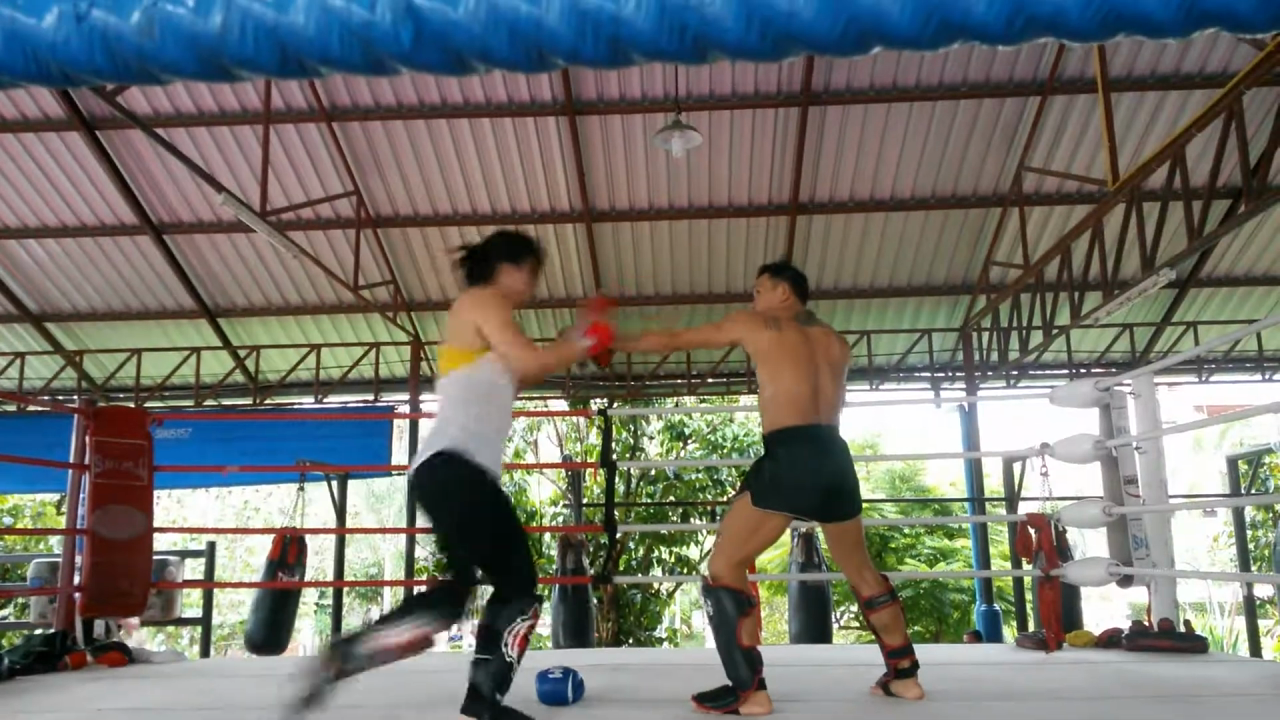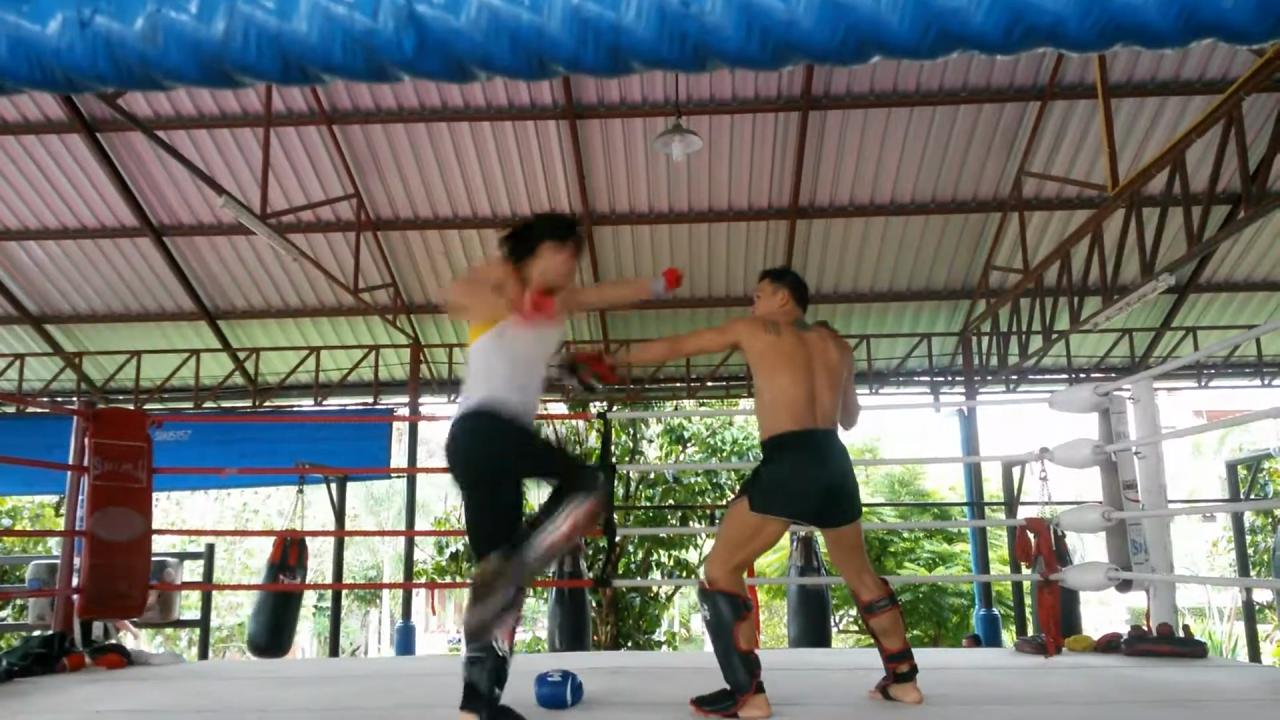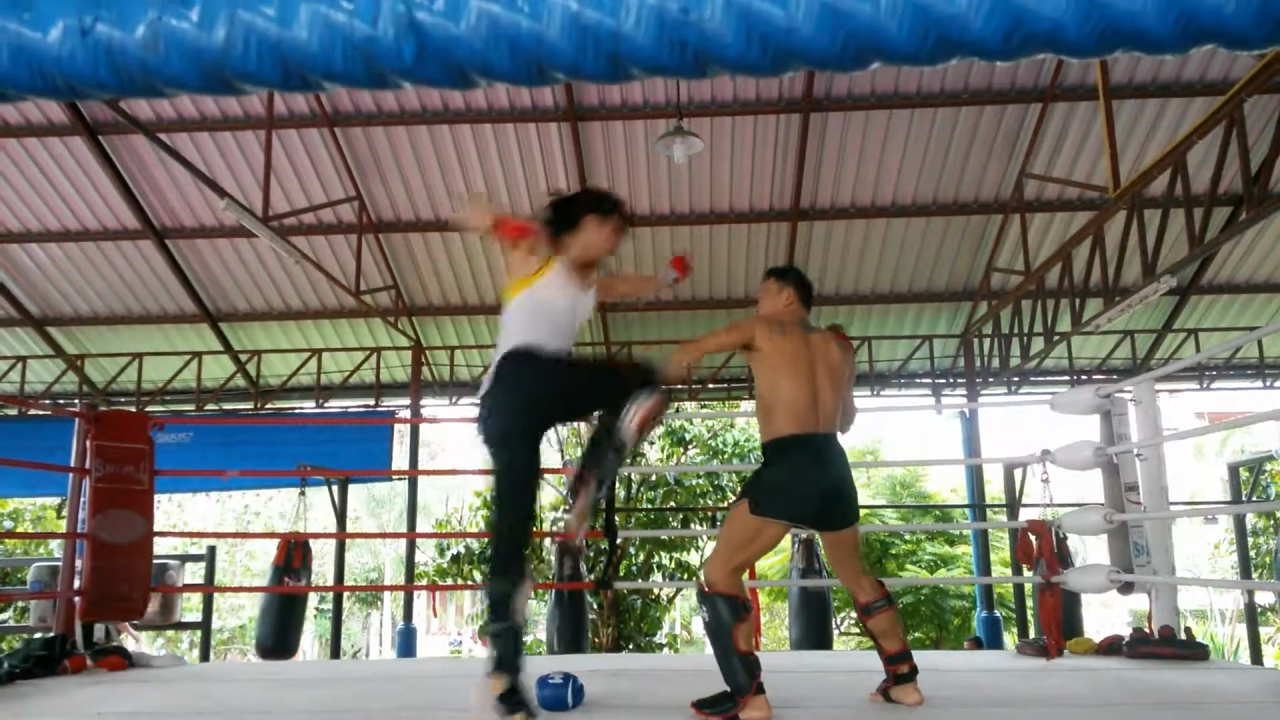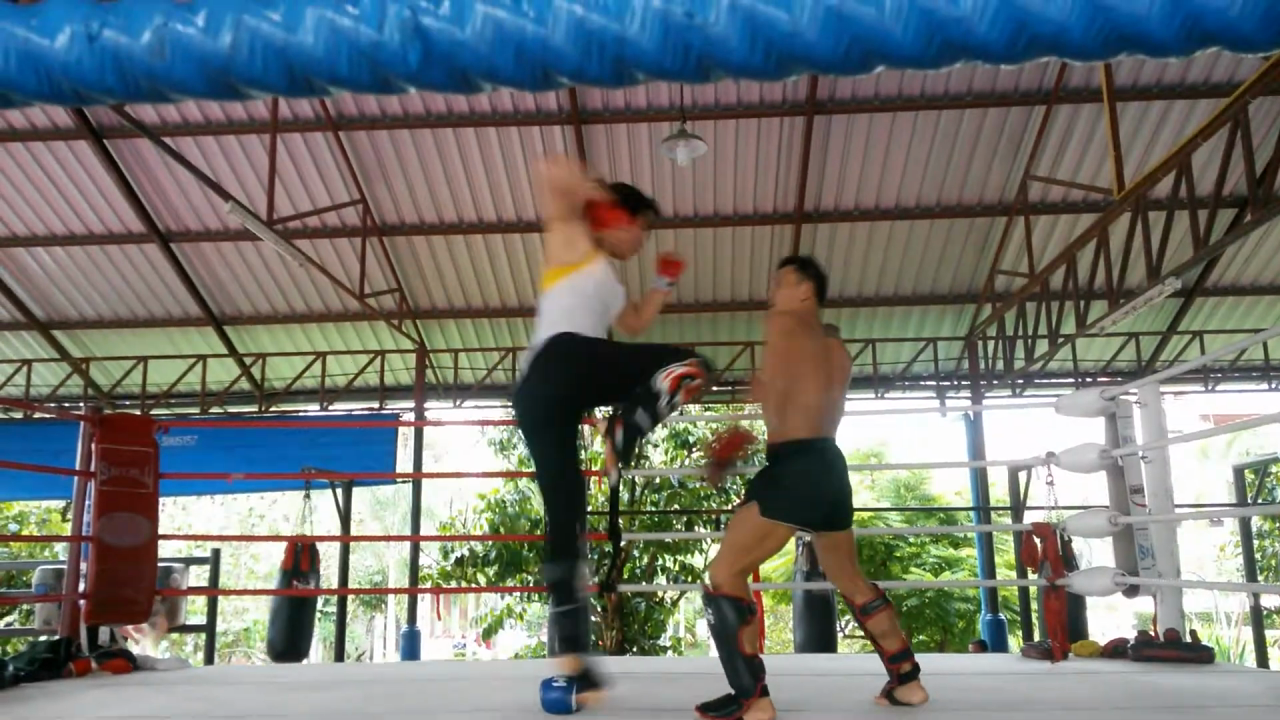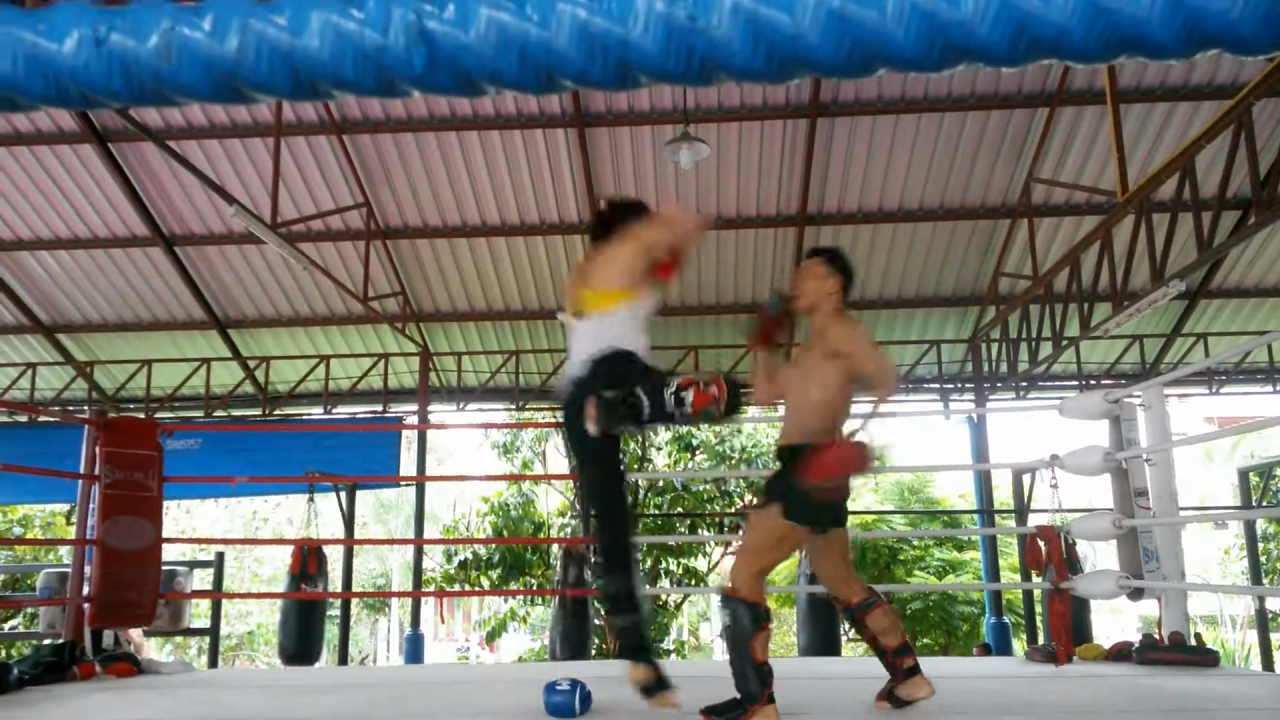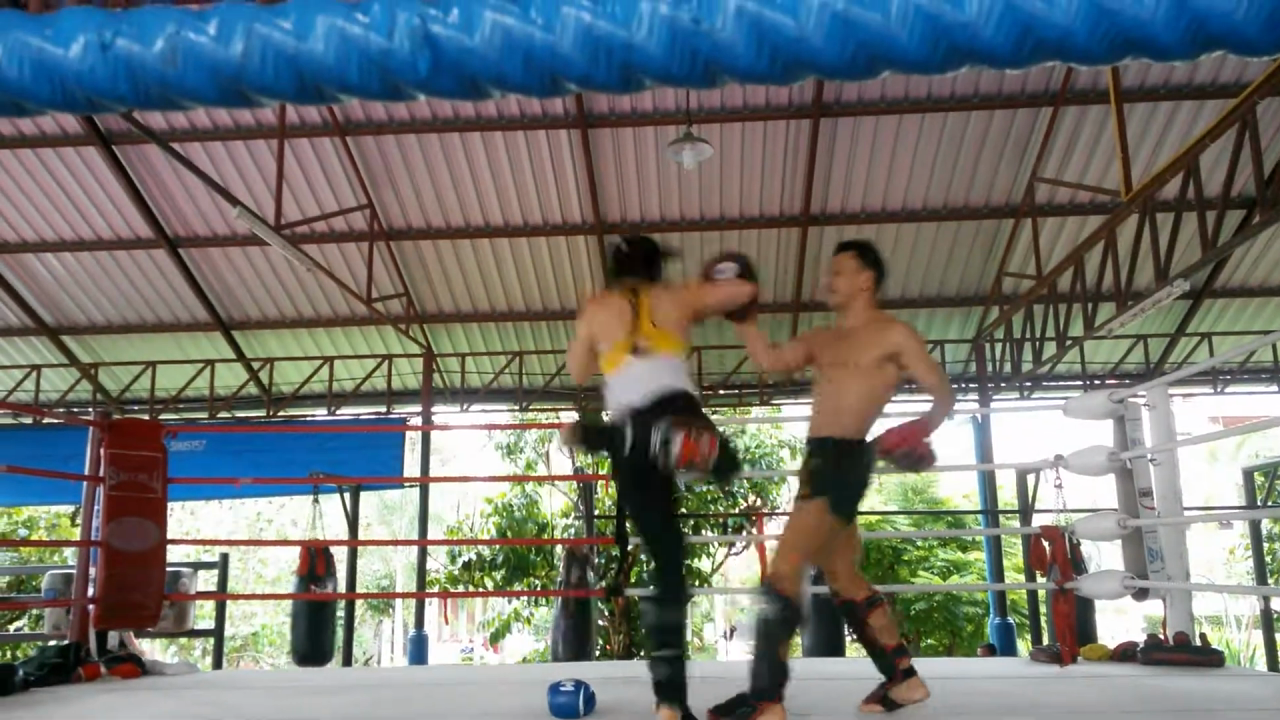
dt=0.1s
person 1, frame 1
left shoulder: (482, 312)
right shoulder: (482, 304)
left elbow: (511, 375)
right elbow: (526, 363)
left wrist: (575, 335)
right wrist: (583, 343)
left hip: (472, 472)
right hip: (450, 464)
left knee: (519, 589)
right knee: (450, 600)
right ankle: (341, 659)
person 1, frame 2
left shoulder: (554, 301)
right shoulder: (497, 275)
left elbow: (612, 294)
right elbow: (457, 296)
left wrist: (659, 285)
right wrist: (517, 305)
left hip: (509, 437)
right hip: (483, 427)
left knee: (497, 567)
right knee: (585, 484)
right ankle: (507, 573)
person 1, frame 3
left shoulder: (586, 281)
right shoulder: (534, 248)
left elbow: (640, 288)
right elbow: (471, 216)
left wrist: (672, 275)
right wrist: (505, 225)
left hip: (504, 405)
right hip: (527, 372)
left knee: (509, 541)
right knee: (642, 388)
left ankle: (506, 673)
right ankle: (589, 484)
person 1, frame 4
left shoulder: (603, 269)
right shoulder: (572, 232)
left elbow: (633, 323)
right elbow: (552, 172)
left wrist: (662, 283)
right wrist: (602, 201)
left hip: (537, 390)
right hip: (566, 359)
left knee: (564, 525)
right knee: (689, 366)
left ankle: (572, 650)
right ankle: (622, 436)
person 1, frame 5
left shoulder: (580, 275)
right shoulder: (635, 245)
right elbow: (686, 220)
right wrist: (676, 248)
left hip: (580, 388)
right hip: (616, 372)
left knee: (613, 539)
right knee: (720, 395)
left ankle: (639, 660)
right ankle: (618, 406)
person 1, frame 6
left shoulder: (595, 312)
right shoulder: (675, 296)
left elbow: (579, 375)
right elbow: (745, 292)
right wrist: (696, 302)
left hip: (633, 439)
right hip: (670, 409)
left knee: (668, 567)
right ankle: (616, 436)
person 2, frame 1
left shoulder: (753, 323)
right shoulder: (830, 339)
left elbow: (673, 339)
left wrist: (617, 342)
left hip: (788, 457)
right hip: (833, 456)
left knee: (723, 566)
right knee: (860, 569)
left ankle: (748, 688)
right ankle: (904, 672)
person 2, frame 2
left shoulder: (752, 329)
right shoulder: (834, 345)
left elbow: (673, 347)
left wrist: (614, 358)
left hip: (789, 462)
right hip: (834, 461)
left knee: (720, 569)
right knee: (860, 573)
right ankle: (903, 677)
person 2, frame 3
left shoulder: (756, 329)
right shoulder: (835, 346)
left elbow: (692, 351)
right wrist: (834, 349)
left hip: (789, 467)
right hip: (830, 465)
left knee: (719, 572)
right knee: (855, 576)
right ankle: (903, 678)
person 2, frame 4
left shoulder: (786, 325)
right shoulder: (834, 348)
left elbow: (773, 380)
left hip: (792, 469)
right hip: (828, 467)
left knee: (724, 574)
right knee: (849, 578)
right ankle: (906, 679)
person 2, frame 5
left shoulder: (842, 331)
right shoulder: (813, 347)
left elbow: (886, 381)
right elbow: (769, 394)
left wrist: (837, 443)
right wrist: (764, 344)
left hip: (811, 470)
right hip: (807, 470)
left knee: (742, 578)
right knee: (840, 578)
right ankle: (907, 675)
person 2, frame 6
left shoulder: (894, 333)
right shoulder: (828, 338)
left elbow: (943, 393)
right elbow: (771, 363)
left wrist: (919, 428)
right wrist: (740, 317)
left hip: (840, 464)
right hip: (830, 465)
left knee: (785, 570)
right knee: (843, 577)
right ankle: (902, 677)
